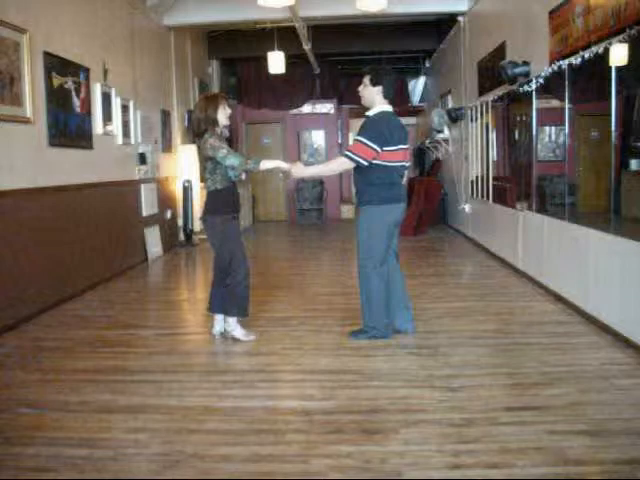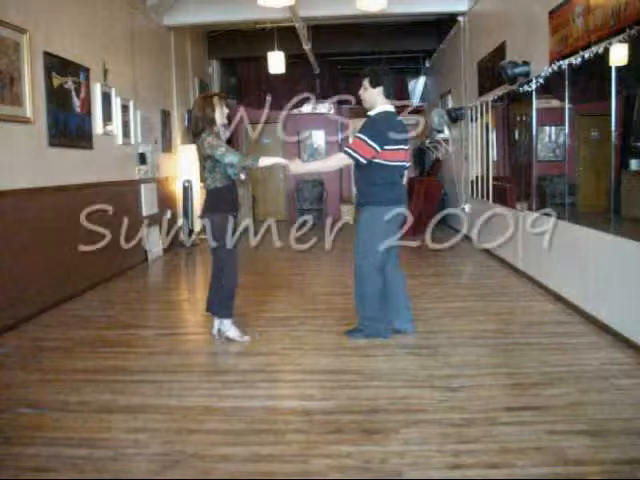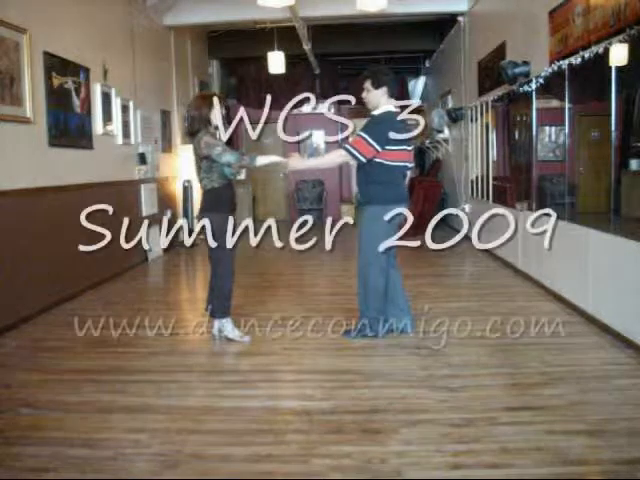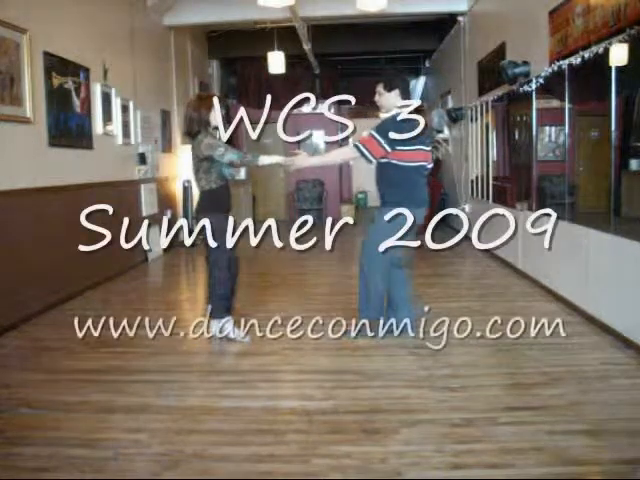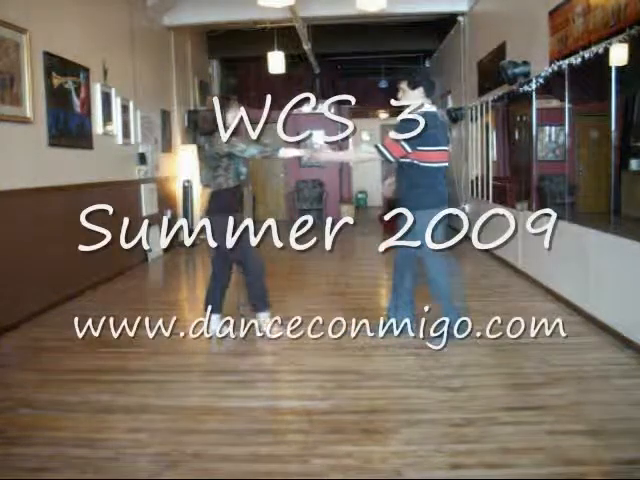
dt=0.4s
person 1, frame 1
left shoulder: (375, 124)
right shoulder: (396, 124)
left elbow: (347, 161)
left wrist: (305, 171)
left hip: (376, 205)
right hip: (394, 203)
left knee: (370, 264)
right knee: (388, 261)
left ankle: (377, 325)
right ankle: (400, 320)
person 1, frame 2
left shoulder: (377, 123)
right shoulder: (398, 124)
left elbow: (345, 158)
left wrist: (303, 167)
left hip: (377, 206)
right hip: (393, 204)
left knee: (367, 264)
right knee: (388, 262)
left ankle: (372, 324)
right ankle: (399, 320)
person 1, frame 3
left shoulder: (380, 123)
right shoulder: (401, 124)
left elbow: (344, 155)
left wrist: (302, 163)
left hip: (379, 205)
right hip: (393, 203)
left knee: (371, 263)
right knee: (386, 261)
left ankle: (371, 323)
right ankle: (398, 319)
person 1, frame 4
left shoulder: (393, 125)
right shoulder: (417, 125)
left elbow: (352, 152)
right elbow: (425, 166)
left wrist: (309, 161)
left hip: (398, 206)
right hip: (413, 204)
left knee: (373, 259)
right knee: (394, 262)
left ankle: (371, 320)
right ankle: (400, 319)
person 1, frame 5
left shoulder: (415, 124)
right shoulder: (437, 120)
left elbow: (375, 153)
right wrist: (399, 179)
left hip: (424, 207)
right hip: (418, 205)
left knee: (434, 263)
right knee: (404, 260)
left ankle: (454, 321)
right ankle: (400, 318)
person 2, frame 1
left shoulder: (216, 138)
right shoulder: (210, 140)
left elbow: (233, 168)
right elbow: (241, 163)
right wrist: (277, 163)
left hip: (223, 212)
right hip: (219, 214)
left knee: (224, 267)
right knee: (238, 266)
left ankle: (219, 322)
right ankle: (231, 322)
person 2, frame 2
left shoulder: (214, 138)
right shoulder: (209, 139)
left elbow: (232, 166)
right elbow: (239, 160)
right wrist: (277, 160)
left hip: (223, 210)
right hip: (218, 211)
left knee: (222, 266)
right knee: (227, 266)
left ankle: (219, 321)
right ankle: (225, 323)
person 2, frame 3
left shoulder: (211, 138)
right shoulder: (205, 139)
left elbow: (230, 165)
right elbow: (238, 159)
right wrist: (275, 158)
left hip: (221, 209)
right hip: (216, 211)
left knee: (222, 265)
right knee: (223, 266)
left ankle: (219, 322)
right ankle: (224, 323)
person 2, frame 4
left shoulder: (207, 139)
right shoulder: (205, 140)
left elbow: (228, 165)
right elbow: (239, 157)
right wrist: (278, 159)
left hip: (217, 210)
right hip: (212, 211)
left knee: (229, 264)
right knee: (221, 266)
left ankle: (220, 320)
right ankle: (221, 323)
person 2, frame 5
left shoulder: (210, 141)
right shoulder: (224, 141)
right elbow: (260, 150)
right wrist: (302, 152)
left hip: (222, 210)
right hip: (227, 212)
left knee: (222, 266)
right knee: (252, 263)
left ankle: (215, 321)
right ankle: (263, 317)
